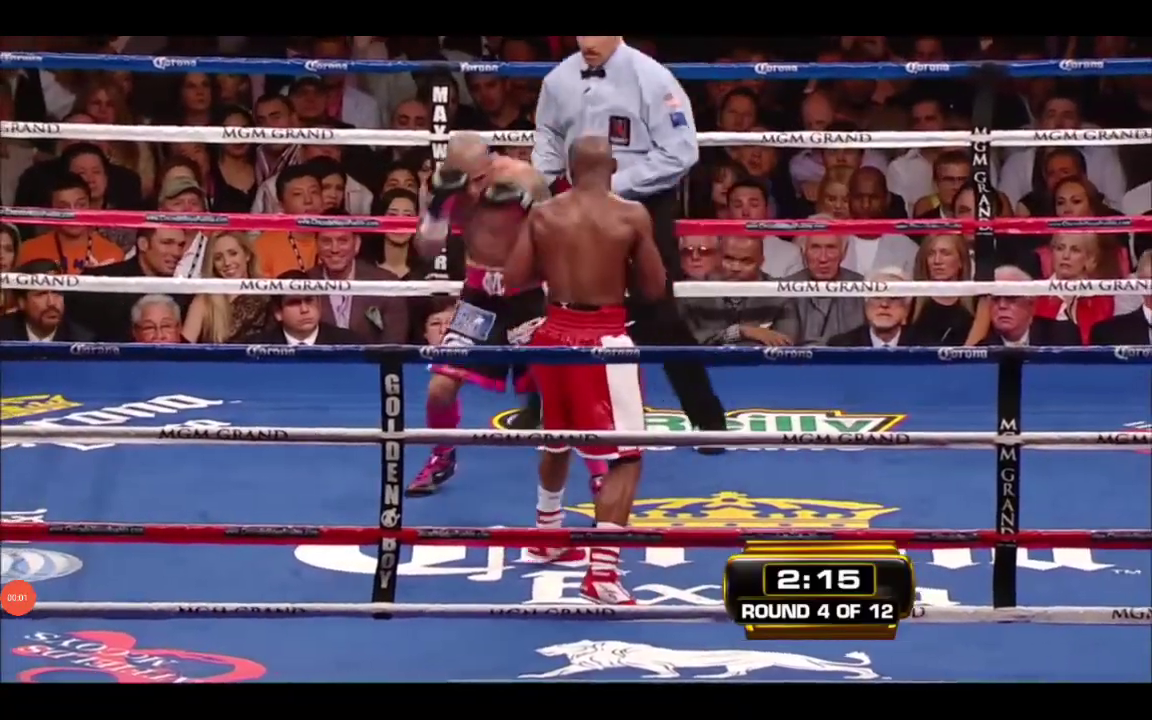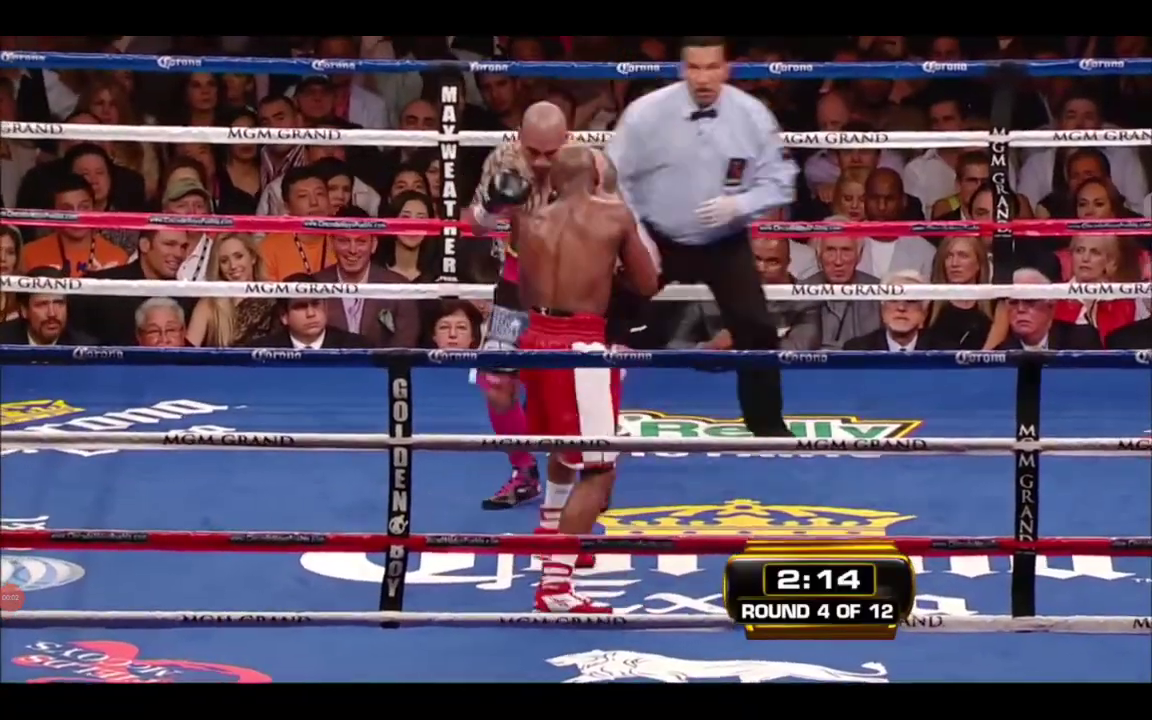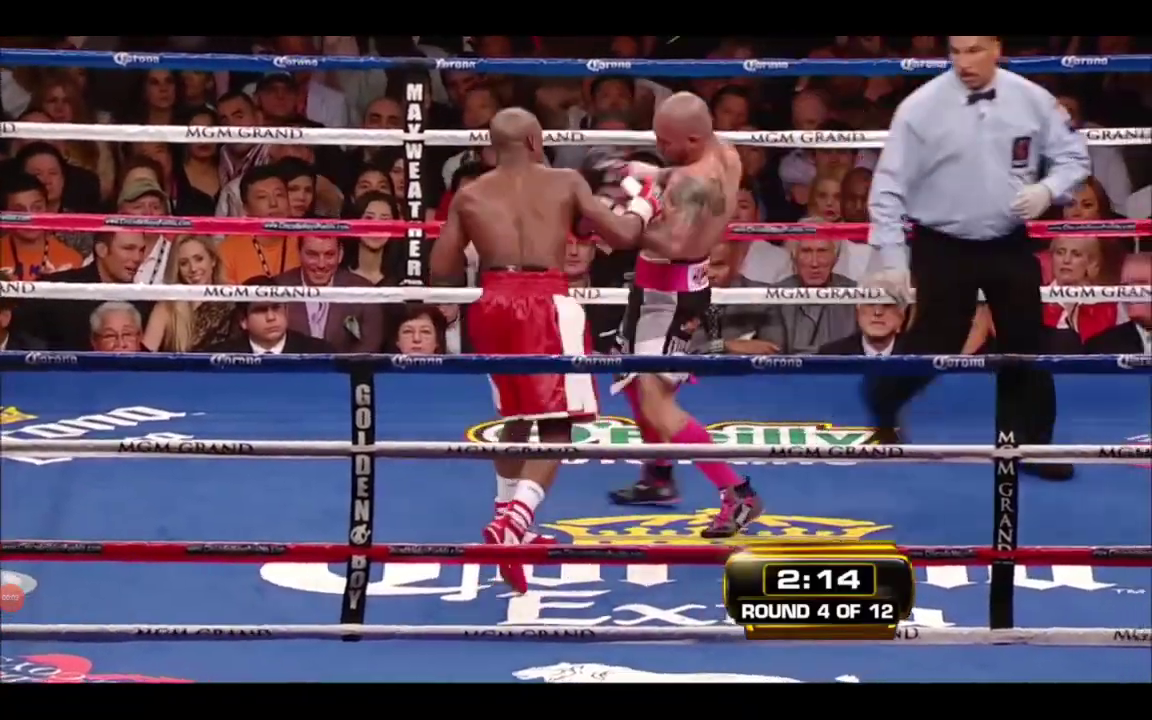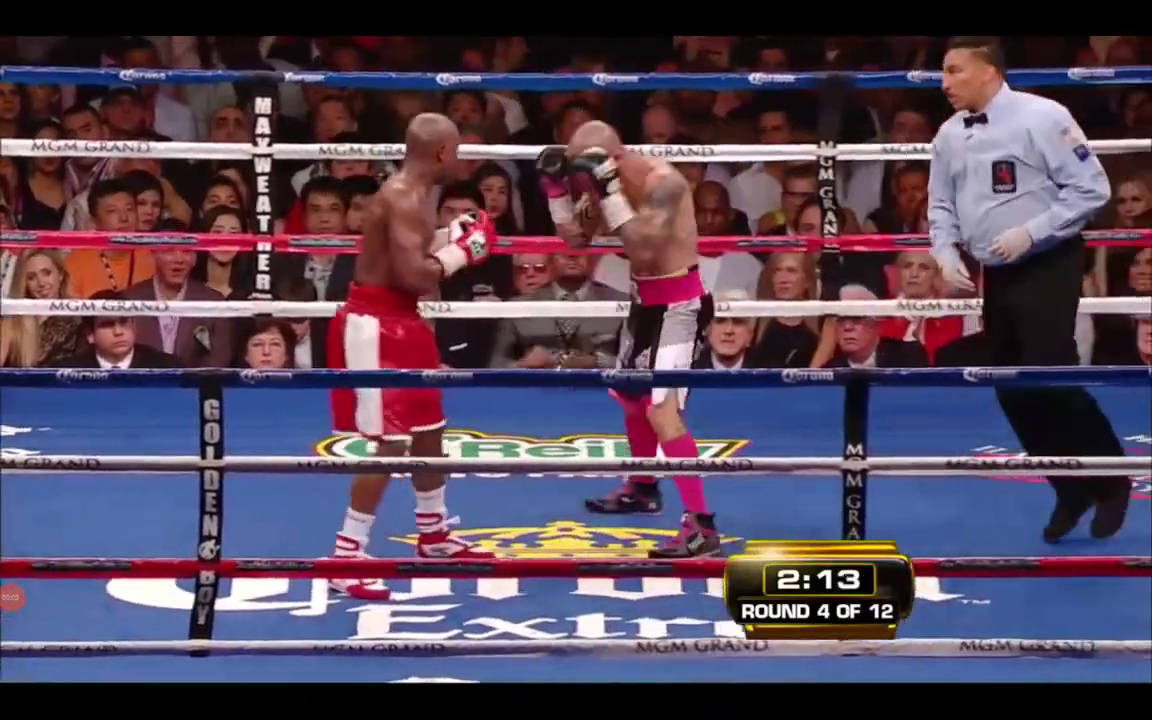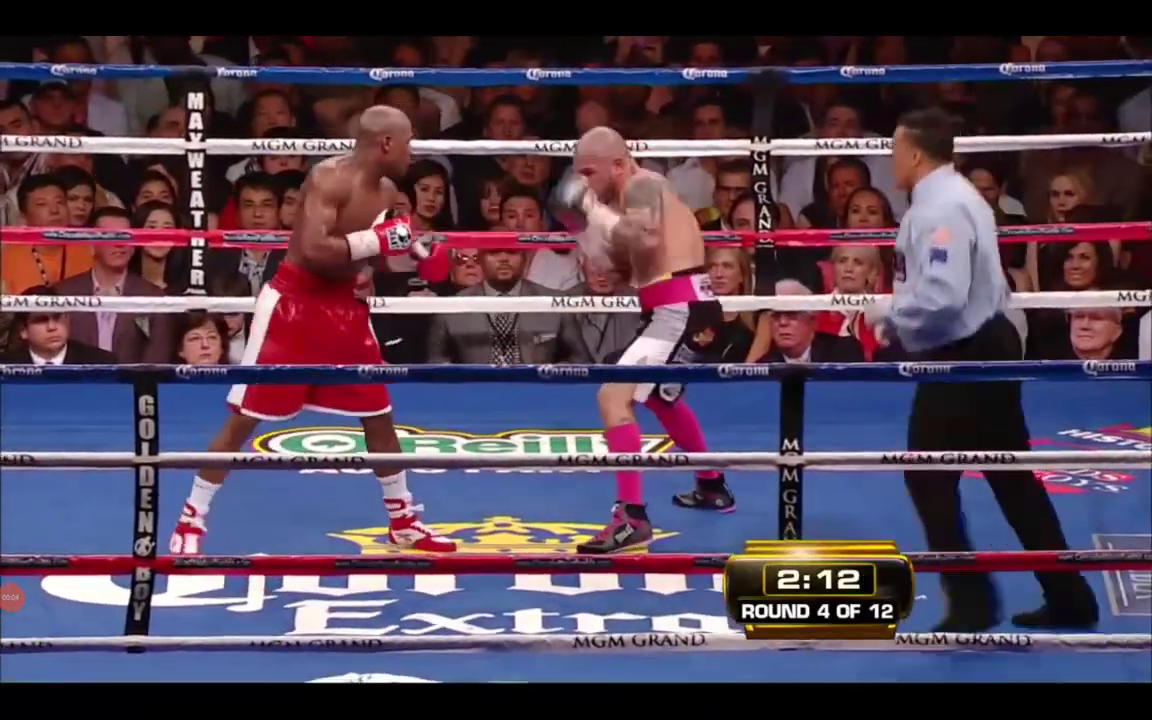
dt=0.7s
person 1, frame 1
left shoulder: (541, 215)
right shoulder: (632, 215)
left elbow: (516, 278)
right elbow: (655, 286)
left hip: (556, 333)
right hip: (605, 339)
left knee: (556, 439)
right knee: (625, 458)
left ankle: (546, 530)
right ankle: (602, 572)
person 1, frame 2
left shoulder: (531, 226)
right shoulder: (617, 216)
right elbow: (648, 285)
left hip: (537, 341)
right hip: (580, 346)
left knee: (566, 442)
right knee: (600, 469)
right ankle: (556, 585)
person 1, frame 3
left shoulder: (469, 196)
right shoulder: (565, 182)
left elbow: (440, 270)
right elbow: (622, 234)
right wrist: (646, 201)
left hip: (495, 304)
right hip: (549, 302)
left knee: (516, 420)
right knee: (556, 427)
left ankle: (511, 517)
right ankle: (514, 519)
person 1, frame 4
left shoulder: (407, 193)
right shoulder: (403, 200)
right elbow: (414, 277)
left wrist: (455, 240)
right wrist: (463, 249)
left hip: (397, 321)
right hip: (374, 324)
left knee: (429, 429)
right knee: (392, 442)
left ankle: (433, 534)
right ankle: (346, 554)
person 1, frame 5
left shoulder: (385, 192)
right shoulder: (329, 178)
left elbow: (385, 253)
right elbow: (313, 250)
left wrist: (413, 252)
right wrist: (378, 240)
left hip: (344, 309)
right hip: (292, 304)
left knee: (379, 415)
right knee: (243, 419)
left ankle: (403, 520)
right ankle: (191, 517)
person 2, frame 1
left shoulder: (650, 77)
right shoulder: (560, 79)
left elbow: (680, 153)
right elbow: (549, 140)
left wrist: (616, 184)
left hip: (645, 208)
left knee: (656, 314)
left ankle: (708, 418)
person 2, frame 2
left shoulder: (752, 116)
right shoulder: (646, 112)
left elbow: (781, 180)
right elbow: (614, 178)
left wrist: (741, 204)
left hip: (726, 242)
right hip: (660, 239)
left knee: (755, 329)
left ankle: (766, 422)
person 2, frame 3
left shoulder: (1032, 98)
right shoulder: (922, 107)
left elbow: (1073, 156)
right elbow: (890, 185)
left wrist: (1048, 191)
right wrist: (891, 256)
left hip: (1009, 242)
right hip: (942, 245)
left knee: (1025, 345)
right knee: (936, 345)
left ankle: (1032, 445)
right ankle: (884, 397)
person 2, frame 4
left shoulder: (1041, 118)
right shoulder: (950, 135)
left elbow: (1091, 187)
right elbow: (942, 205)
left wrist: (1031, 231)
right wrist: (945, 252)
left hip: (1047, 264)
right hip: (997, 272)
left knee: (1050, 374)
right knee: (1011, 386)
left ankle: (1108, 474)
right ankle: (1074, 489)
person 2, frame 5
left shoulder: (941, 208)
right shoulder: (948, 197)
left elbow: (942, 297)
left wrist: (892, 315)
right wrist: (899, 323)
left hip: (963, 356)
right hip: (985, 346)
left knee: (928, 478)
right knee: (1011, 475)
left ankle: (973, 601)
right ankle: (1067, 596)
person 3, frame 1
left shoulder: (524, 177)
right shoulder: (443, 188)
right elbow: (428, 249)
left wrist: (528, 208)
right wrist: (438, 206)
left hip: (528, 289)
right hip: (480, 289)
right knee: (439, 389)
left ankle: (601, 477)
right ankle: (442, 459)
person 3, frame 2
right shoulder: (504, 158)
right elbow: (477, 224)
right wrist: (491, 202)
right hip: (518, 279)
right knee: (496, 391)
right ankle: (524, 475)
person 3, frame 3
left shoulder: (697, 181)
right shoulder: (724, 156)
left elbow: (674, 242)
left hip: (667, 292)
right hip: (677, 287)
left knee: (656, 405)
right knee: (639, 384)
left ankle: (737, 495)
right ankle: (658, 476)
person 3, frame 4
left shoulder: (660, 182)
right shoulder: (603, 180)
left elbow: (642, 246)
right elbow: (577, 237)
left wrist: (607, 192)
right wrist: (559, 190)
left hip: (681, 303)
right hip: (647, 301)
left knee: (662, 407)
right knee: (632, 397)
left ankle: (700, 525)
right ankle: (642, 488)
person 3, frame 5
left shoulder: (641, 185)
right shoulder: (631, 198)
left elbow: (643, 241)
right elbow: (618, 265)
left wrist: (588, 206)
right wrist: (581, 217)
left hip: (680, 310)
right hip: (683, 310)
left knee: (613, 396)
right knee: (661, 396)
left ankle: (632, 517)
right ankle: (712, 487)
